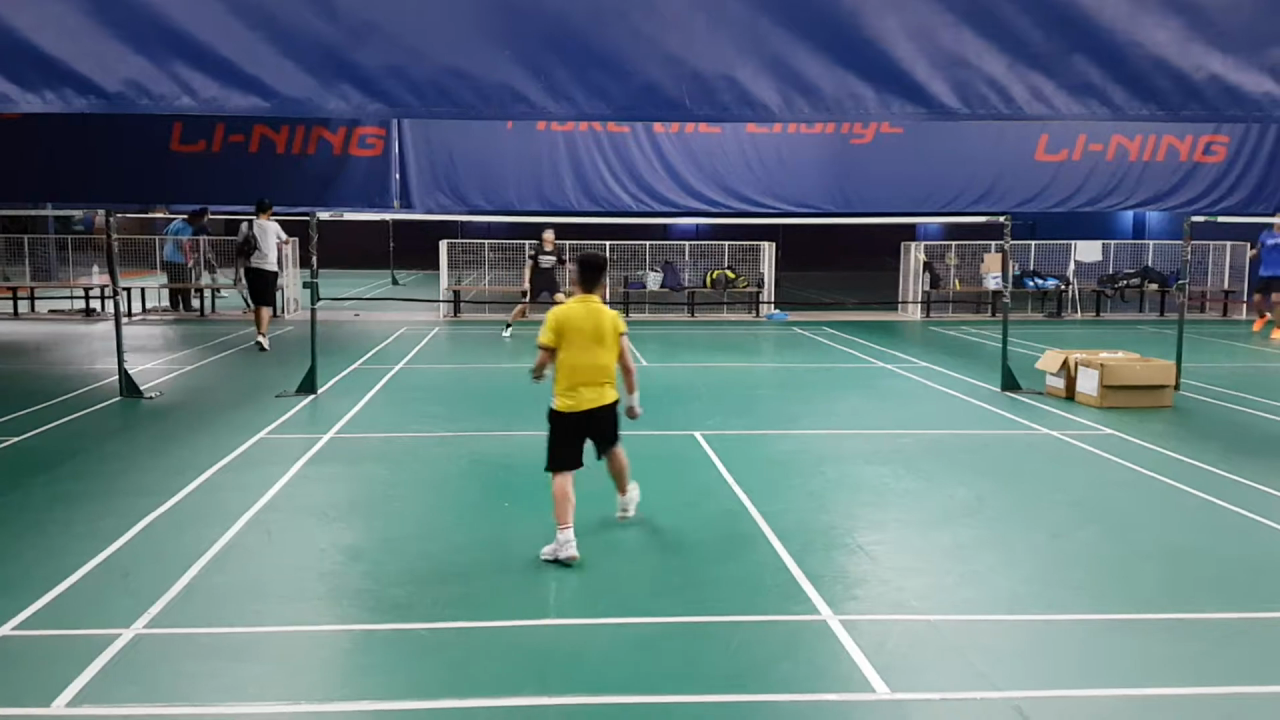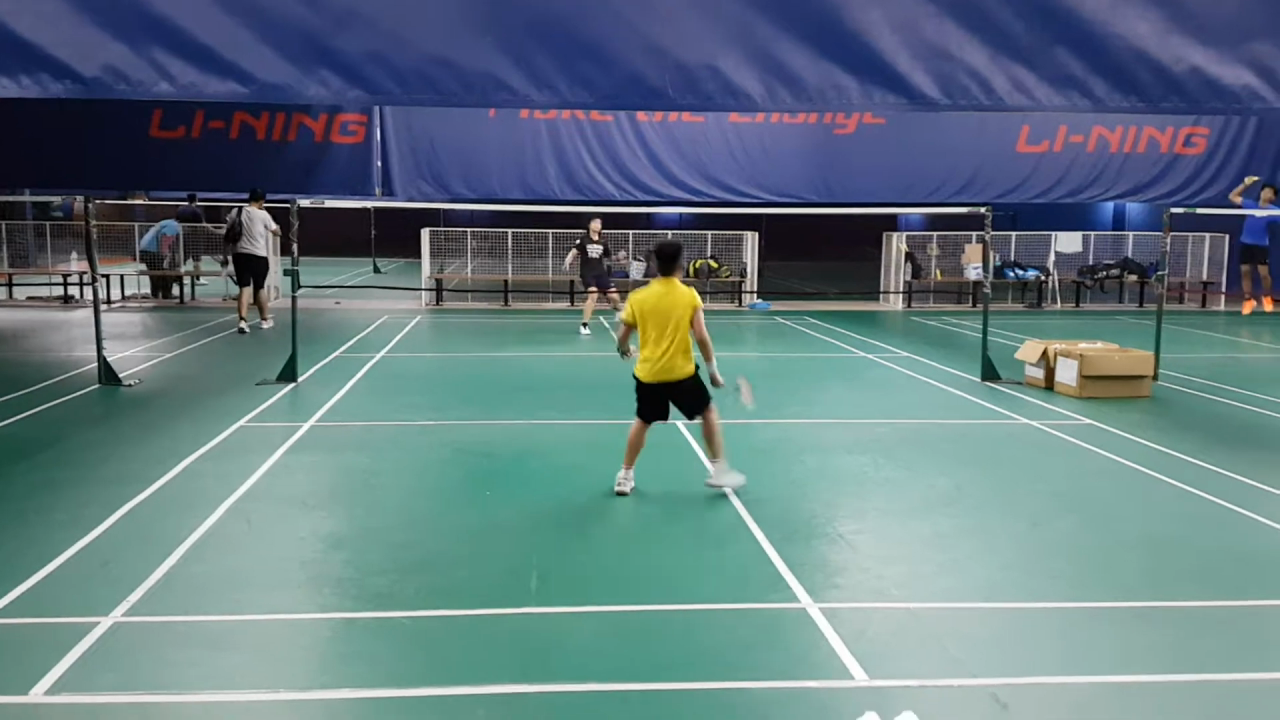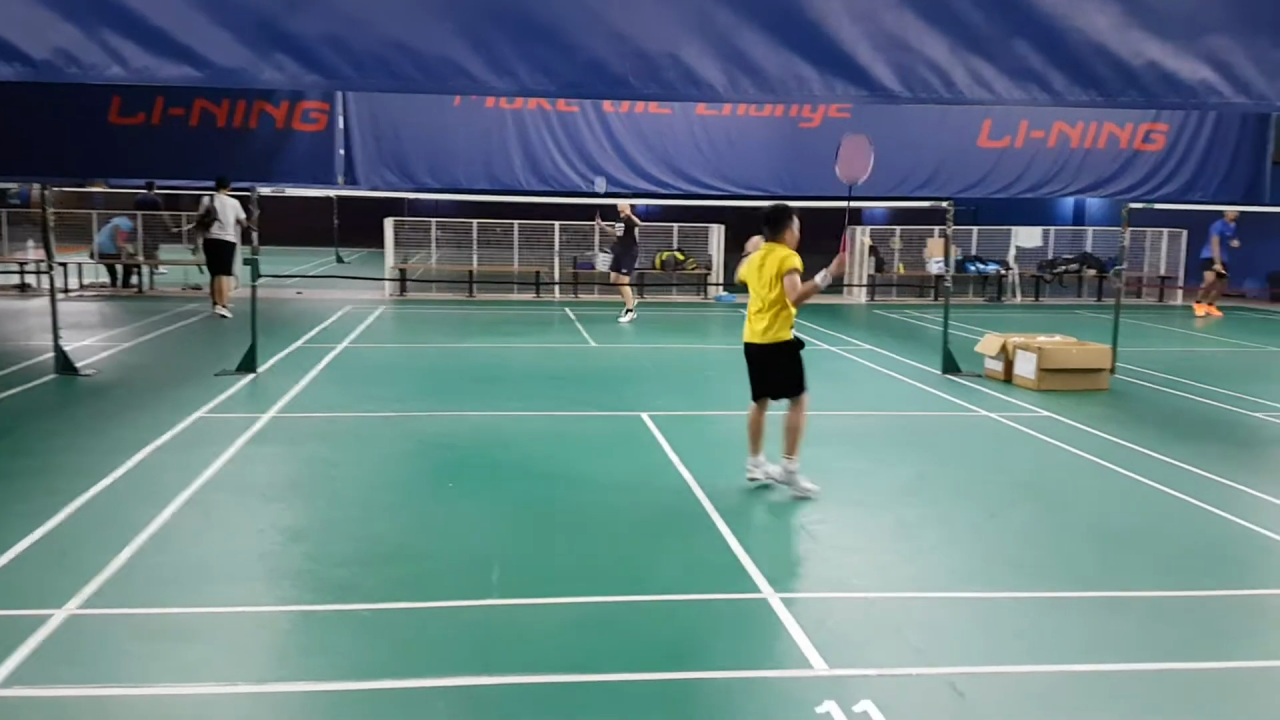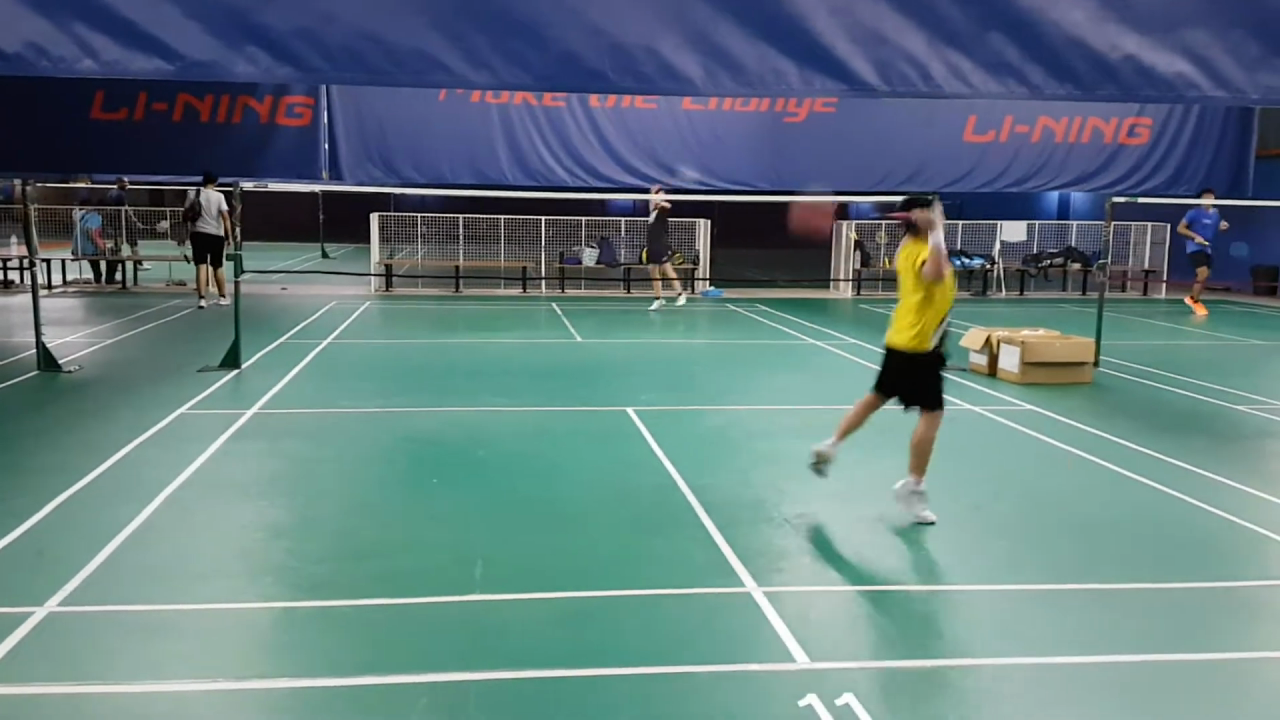
dt=0.5s
person 1, frame 1
left shoulder: (558, 315)
right shoulder: (611, 317)
left elbow: (543, 361)
right elbow: (627, 365)
left wrist: (537, 373)
right wrist: (633, 400)
left hip: (568, 406)
right hip: (604, 402)
left knee: (562, 472)
right knee: (612, 447)
left ankle: (565, 540)
right ankle: (626, 499)
person 1, frame 2
left shoulder: (639, 298)
right shoulder: (690, 296)
left elbow: (622, 337)
right elbow: (702, 337)
left wrist: (624, 350)
right wrist: (712, 370)
left hip: (648, 375)
right hip: (681, 373)
left knee: (643, 422)
right knee: (708, 413)
left ankle: (624, 477)
right ankle: (719, 470)
person 1, frame 3
left shoulder: (755, 258)
right shoulder: (788, 258)
left elbow: (740, 275)
right elbow: (794, 297)
right wrist: (826, 277)
left hip: (752, 341)
right hip: (777, 341)
left knee: (760, 402)
right knee: (798, 401)
left ankle: (755, 464)
right ankle: (789, 468)
person 1, frame 4
left shoulder: (906, 250)
right shoulder: (927, 253)
right elbow: (933, 274)
right wrist: (935, 232)
left hip: (898, 342)
right hip: (919, 346)
left knee: (877, 397)
right knee: (931, 415)
left ankle: (829, 447)
right ankle: (912, 487)
